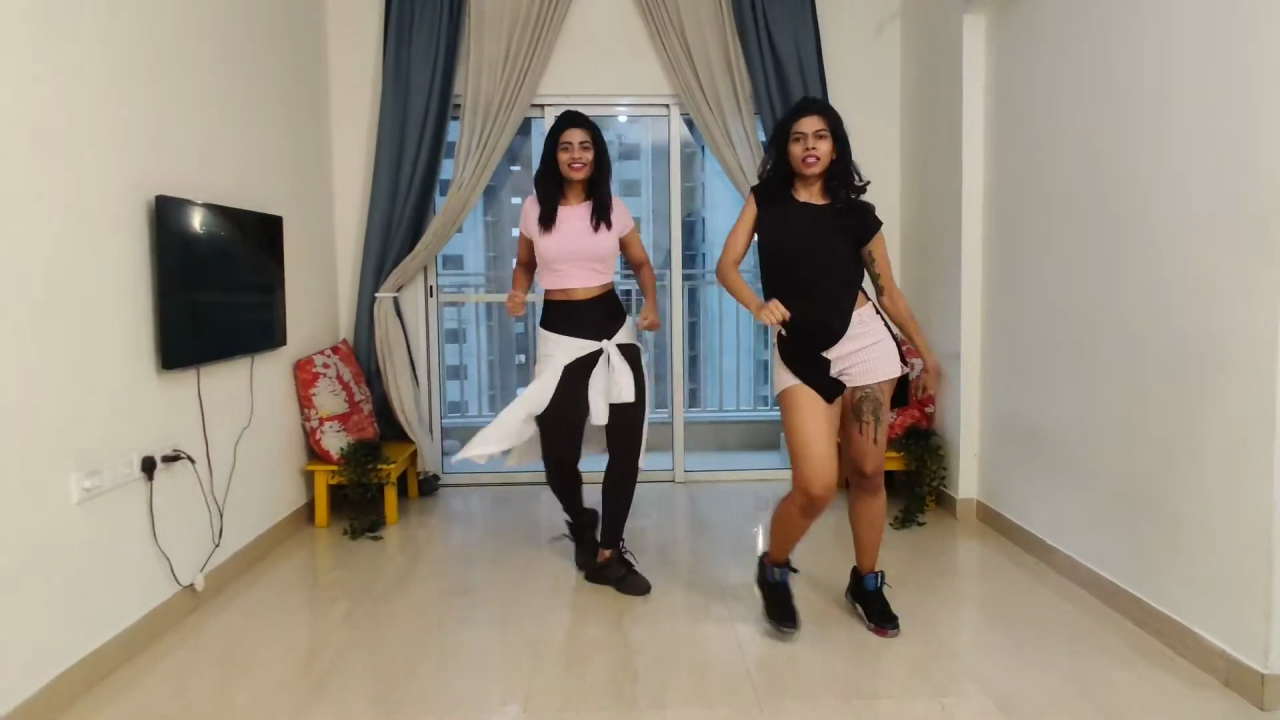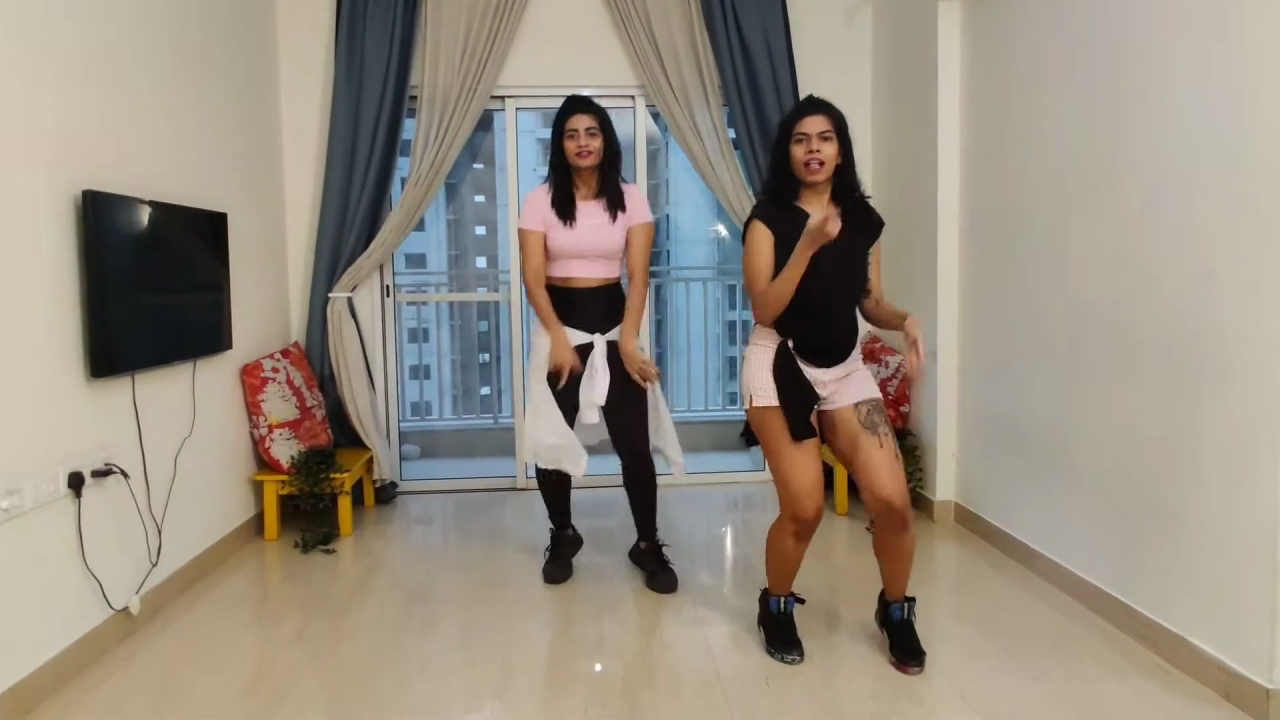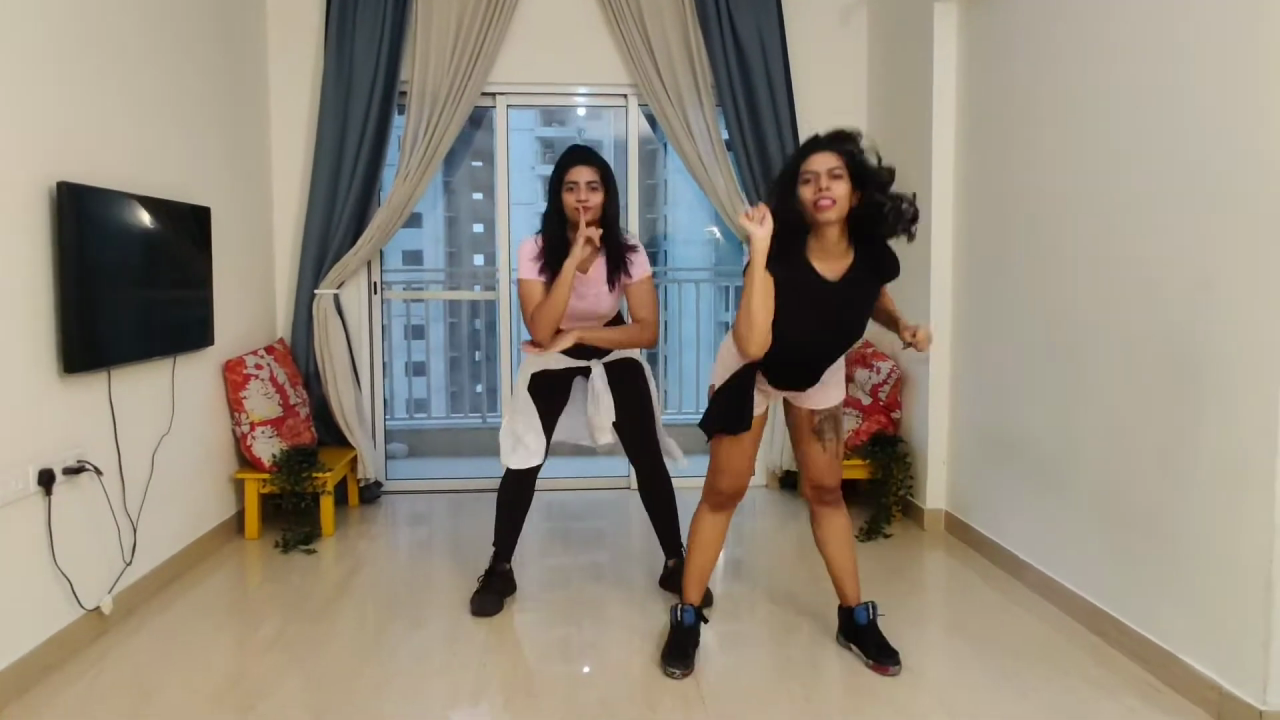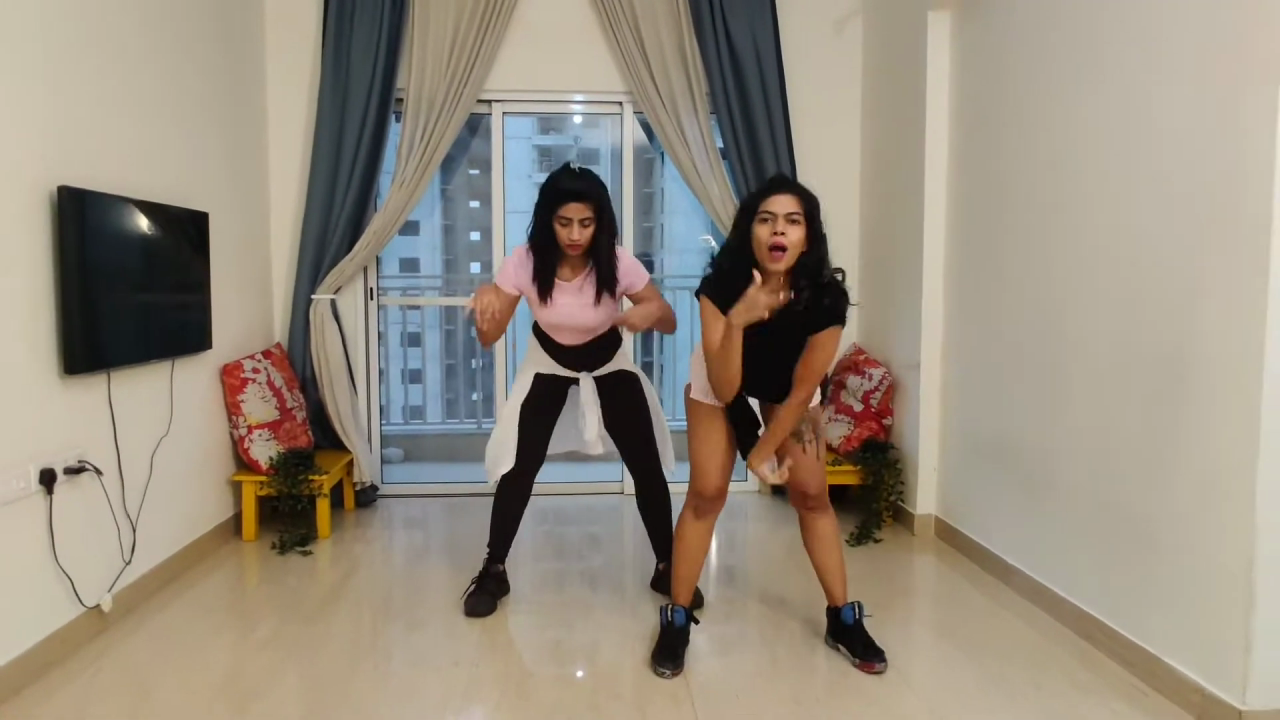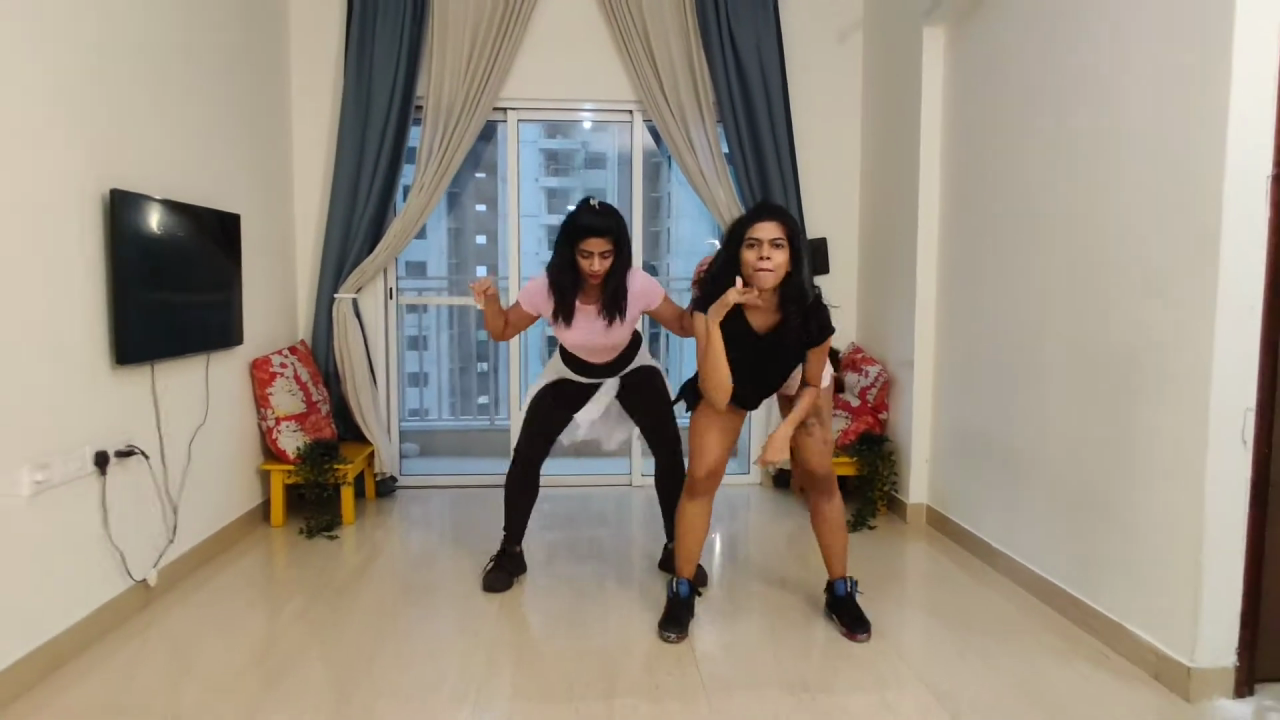
dt=0.4s
person 1, frame 1
left shoulder: (857, 213)
right shoulder: (766, 200)
left elbow: (886, 287)
right elbow: (726, 266)
left wrist: (922, 348)
right wrist: (758, 305)
left hip: (862, 342)
right hip: (799, 354)
left knee: (868, 474)
right knee: (815, 487)
left ankle: (866, 582)
right ankle: (774, 569)
person 1, frame 2
left shoulder: (863, 220)
right shoulder: (768, 218)
left elbow: (870, 302)
right elbow: (765, 310)
left wrist: (905, 322)
right wrist: (809, 244)
left hip: (845, 369)
right hip: (778, 366)
left knee: (892, 502)
right knee: (805, 509)
left ankle: (896, 609)
right ankle: (776, 608)
person 1, frame 3
left shoulder: (875, 257)
right shoulder: (777, 258)
right elbow: (752, 346)
left wrist: (904, 328)
right wrist: (759, 251)
left hip: (818, 377)
right hip: (750, 371)
left knee: (825, 491)
right knee: (724, 492)
left ankle: (856, 617)
right ankle: (686, 619)
person 1, frame 4
left shoulder: (824, 298)
right shoulder: (721, 288)
left elbow: (803, 390)
right elbow: (725, 389)
left wrist: (766, 451)
right wrist: (737, 321)
left hip: (788, 386)
right hip: (719, 379)
left knee: (812, 496)
right knee: (707, 494)
left ankle: (843, 618)
right ankle: (677, 619)
person 1, frame 5
left shoulder: (809, 311)
right shoulder: (712, 304)
left elbow: (814, 383)
right elbow: (718, 395)
left wrist: (783, 431)
right wrist: (714, 319)
left hip: (794, 377)
right hip: (732, 384)
left knee: (818, 479)
right knee: (701, 478)
left ankle: (840, 592)
right ankle: (682, 592)
person 2, frame 1
left shoulder: (612, 209)
right shoulder: (536, 209)
left elbow: (642, 264)
right elbow: (524, 263)
left wrist: (649, 304)
right wrist: (517, 291)
left hip: (614, 331)
right hip: (562, 336)
left knee: (626, 450)
right knee: (559, 457)
left ankle: (609, 553)
right ankle: (581, 523)
person 2, frame 2
left shoulder: (630, 199)
right shoulder: (541, 201)
left elbow: (639, 276)
right elbow: (534, 281)
left wrist: (631, 338)
right wrist: (558, 340)
left hip: (616, 326)
right hip: (560, 326)
left knee: (635, 447)
right knee: (550, 445)
left ankle: (648, 545)
right ankle: (562, 536)
person 2, frame 3
left shoulder: (626, 251)
right shoulder: (537, 251)
left elbow: (648, 331)
right elbow: (539, 329)
left wrist: (577, 334)
right wrist: (573, 262)
left hip: (614, 354)
right hip: (551, 361)
left knee: (649, 459)
right knee: (523, 461)
left ankle: (676, 564)
right ankle: (499, 570)
person 2, frame 4
left shoulder: (619, 263)
right shoulder: (524, 263)
left elbow: (668, 322)
right elbow: (489, 338)
left wrist: (654, 311)
right wrist: (485, 302)
left hip: (610, 365)
right hip: (548, 364)
left knee: (648, 467)
right knee: (520, 466)
left ankle: (667, 568)
right ankle: (493, 572)
person 2, frame 5
left shoulder: (637, 285)
right shoulder: (546, 289)
left elbow: (684, 327)
right elbow: (502, 331)
right wrist: (489, 302)
left hip: (630, 369)
right hip: (570, 374)
left knee: (669, 447)
right knee: (526, 457)
left ankle: (675, 548)
right ankle: (511, 551)
